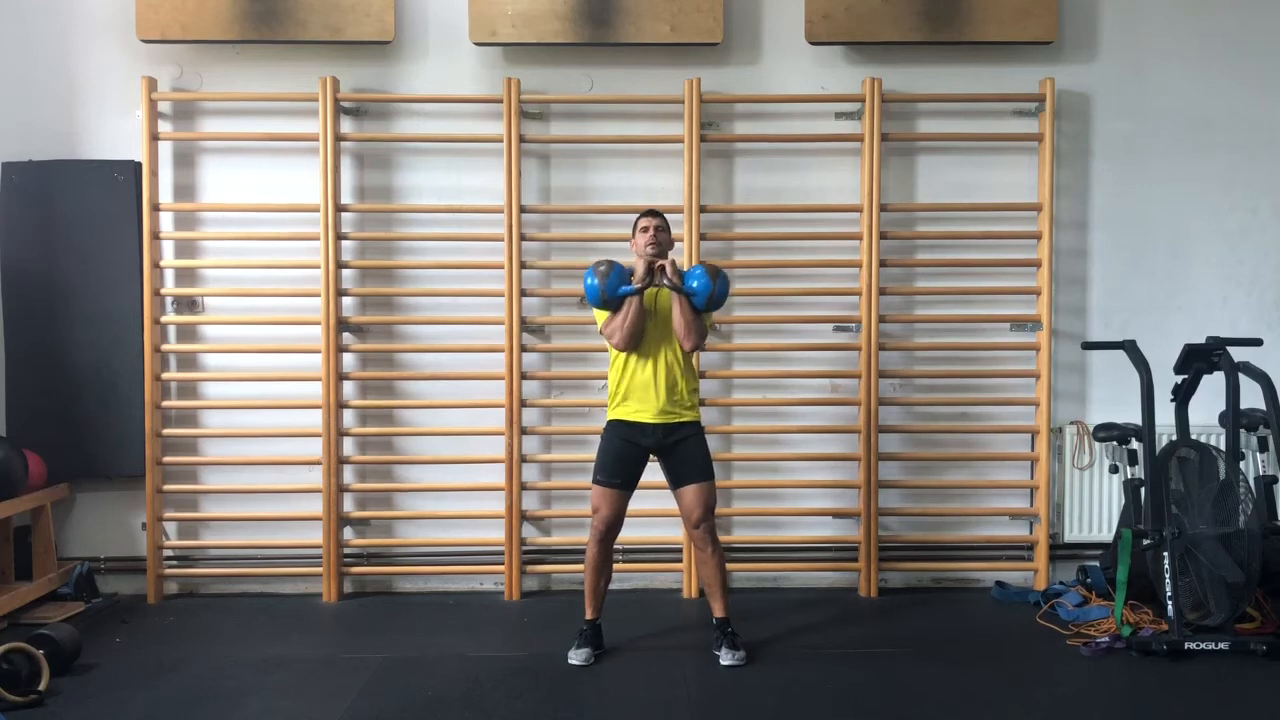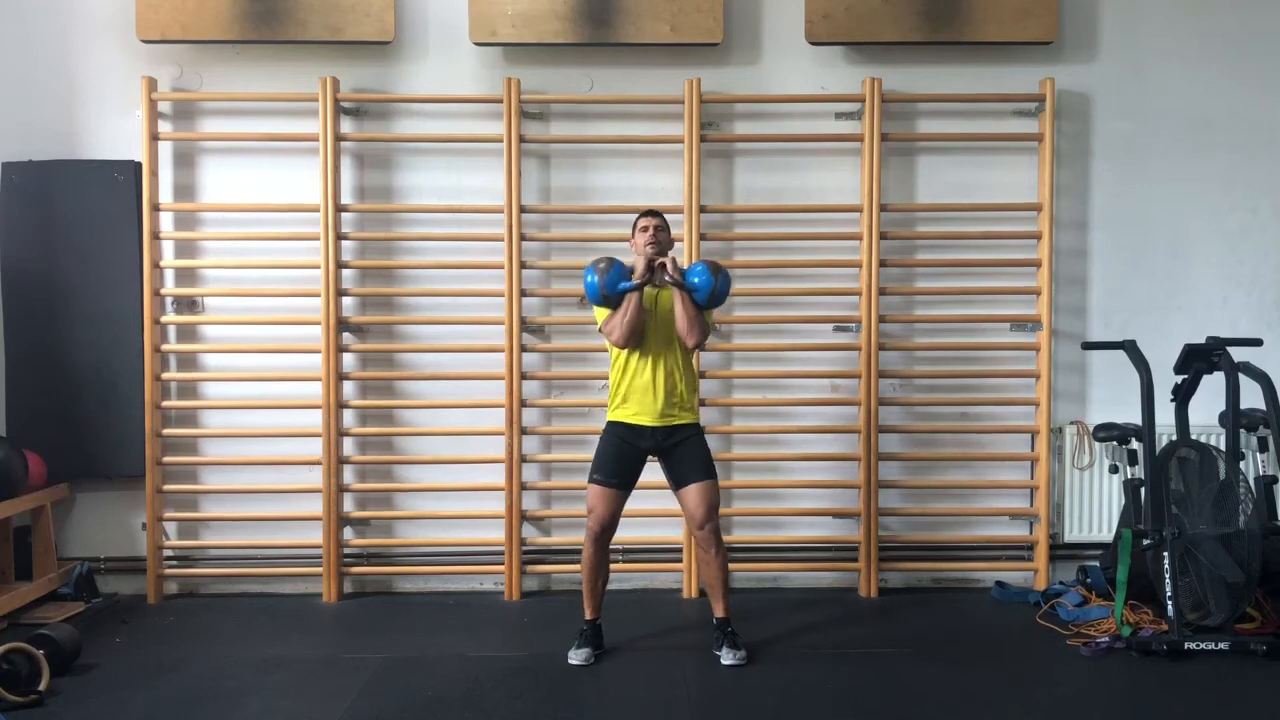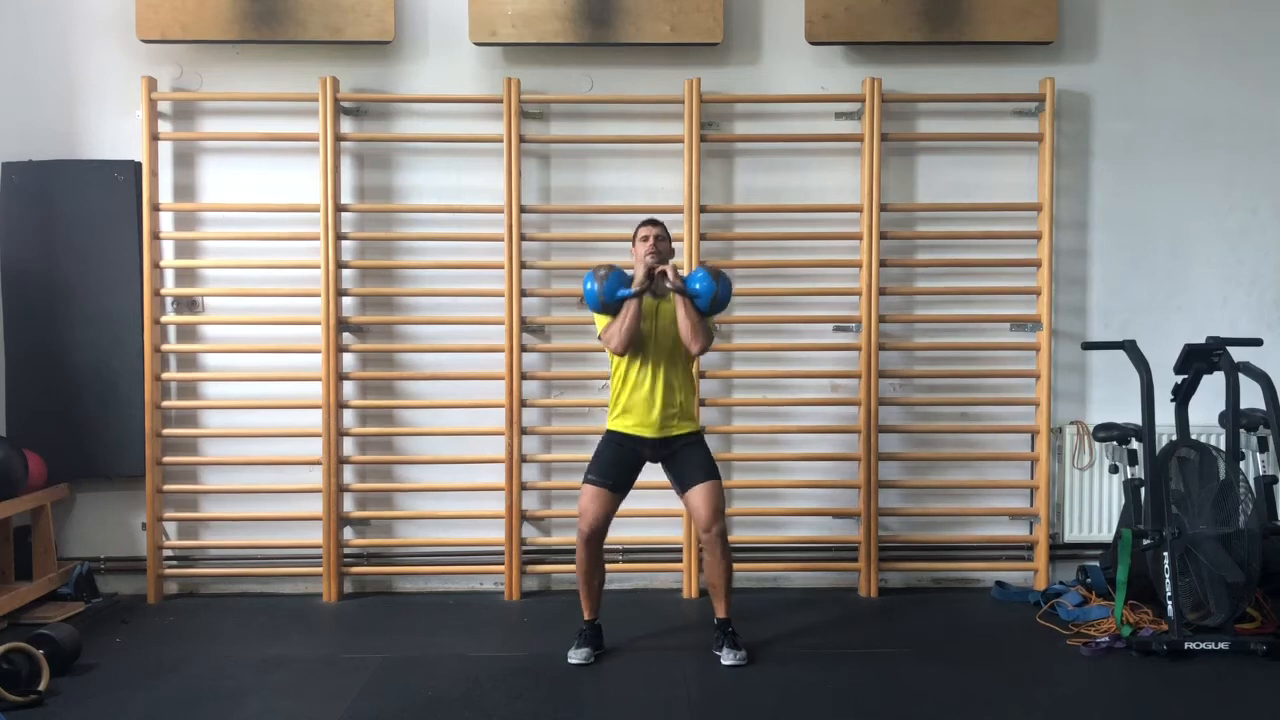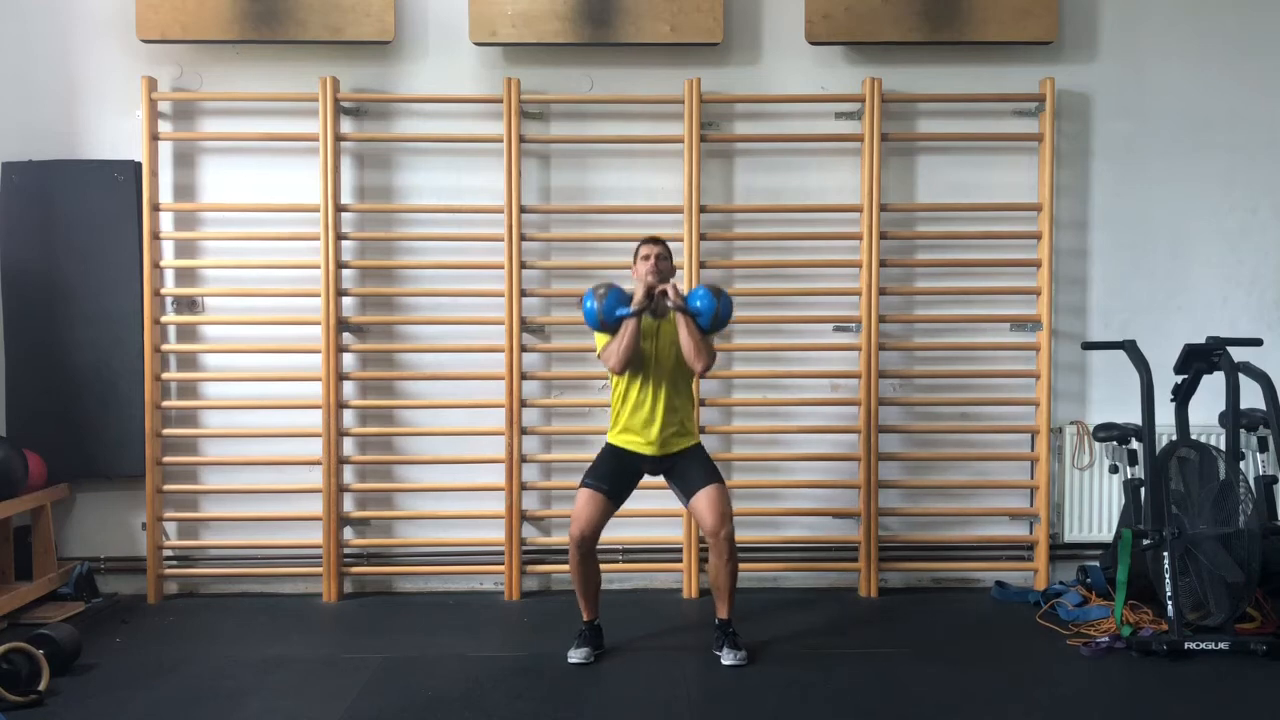
dt=0.1s
person 1, frame 1
left shoulder: (687, 289)
left elbow: (692, 341)
right elbow: (620, 340)
left wrist: (675, 285)
right wrist: (638, 284)
left hip: (681, 423)
right hip: (626, 422)
left knee: (702, 527)
right knee: (603, 528)
left ankle: (723, 628)
right ankle: (591, 628)
person 1, frame 2
left shoulder: (687, 288)
left elbow: (694, 338)
right elbow: (621, 337)
left wrist: (676, 282)
right wrist: (638, 281)
left hip: (680, 425)
right hip: (626, 423)
left knee: (706, 527)
right knee: (598, 528)
left ankle: (723, 627)
right ankle: (591, 628)
person 1, frame 3
left shoulder: (688, 297)
left elbow: (698, 345)
right elbow: (619, 344)
left wrist: (677, 289)
right wrist: (637, 289)
left hip: (681, 432)
right hip: (625, 431)
left knee: (712, 527)
right knee: (589, 529)
left ankle: (724, 628)
right ankle: (590, 628)
person 1, frame 4
left shoulder: (688, 315)
left elbow: (701, 363)
right elbow: (617, 363)
left wrist: (677, 308)
right wrist: (637, 308)
left hip: (680, 445)
right hip: (626, 444)
left knee: (720, 529)
right knee: (580, 533)
left ankle: (724, 627)
right ankle: (590, 627)
